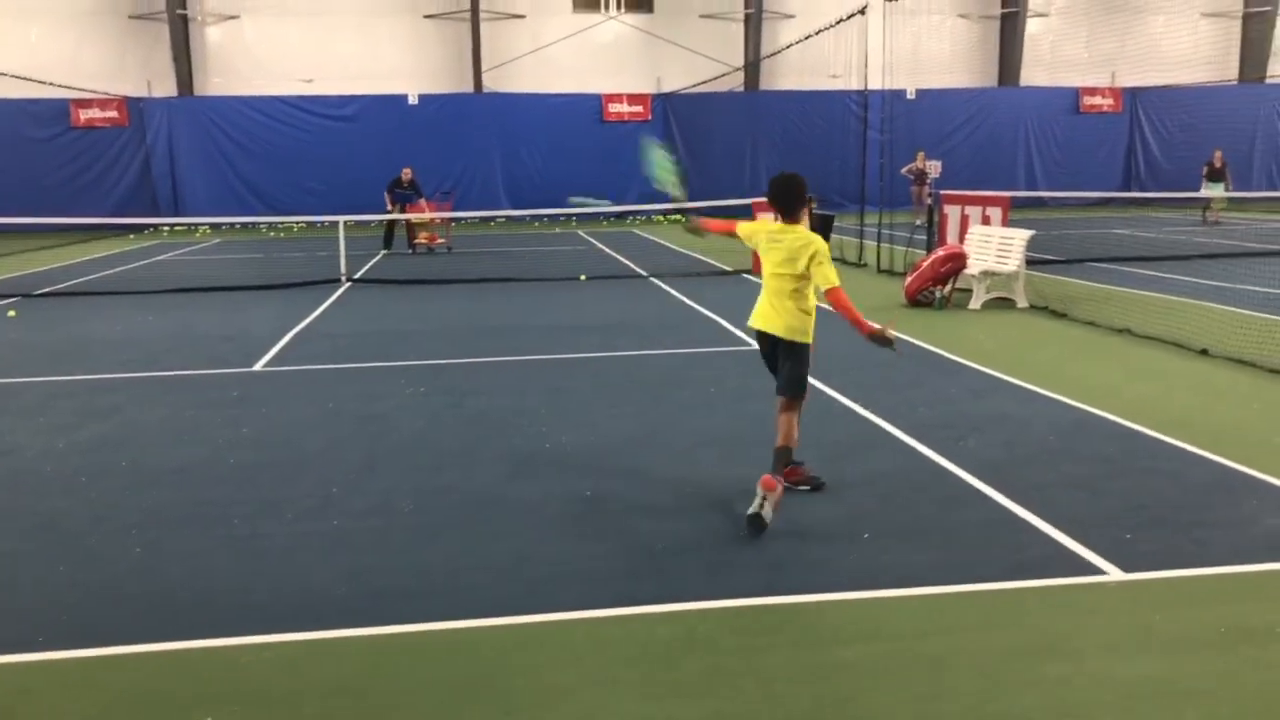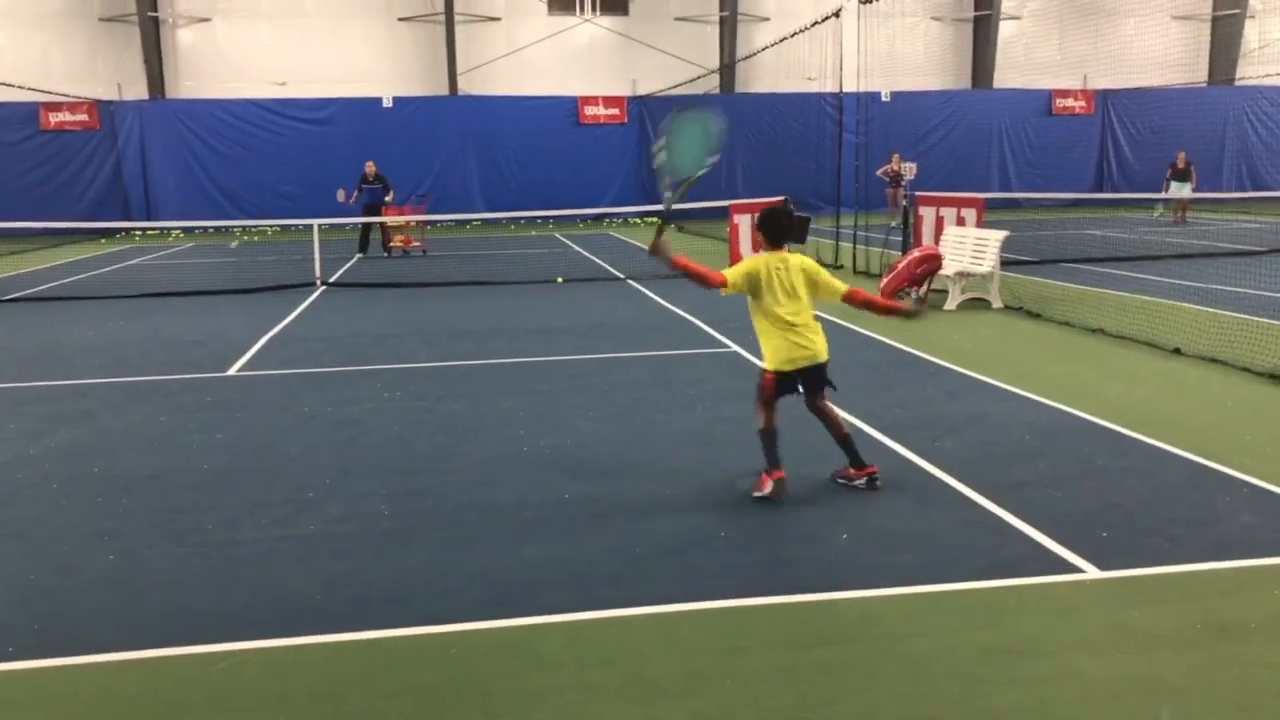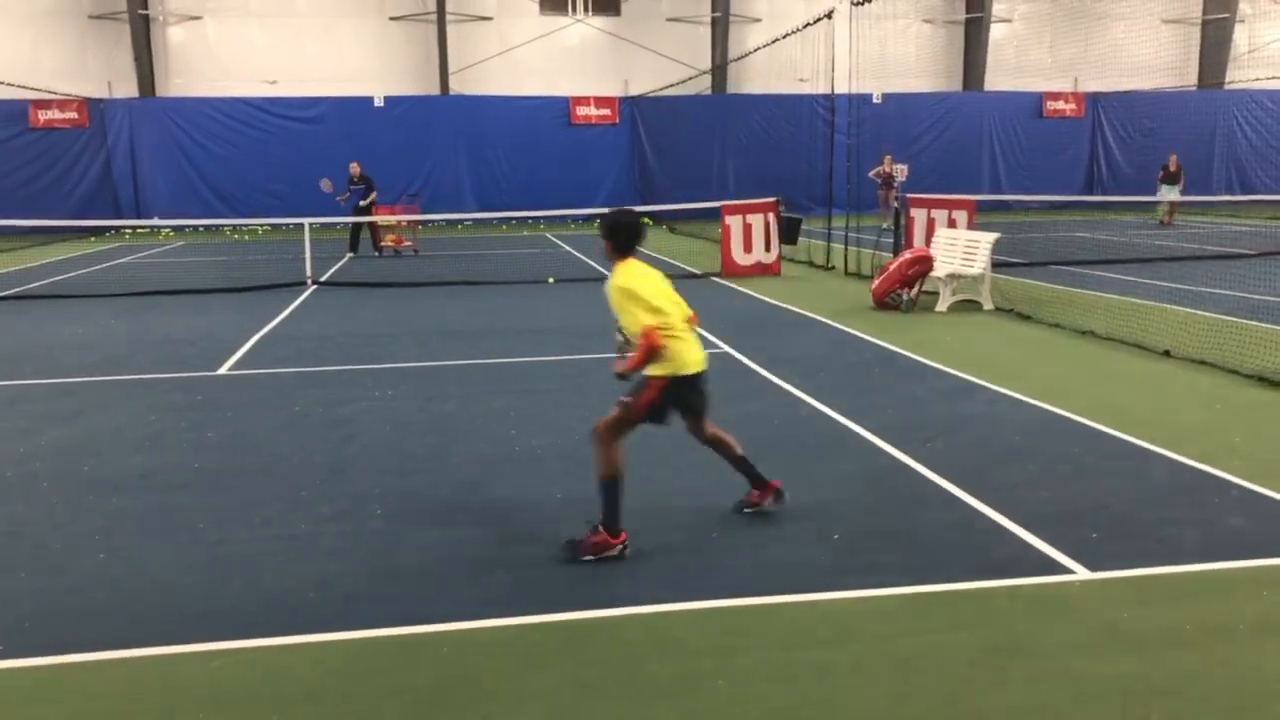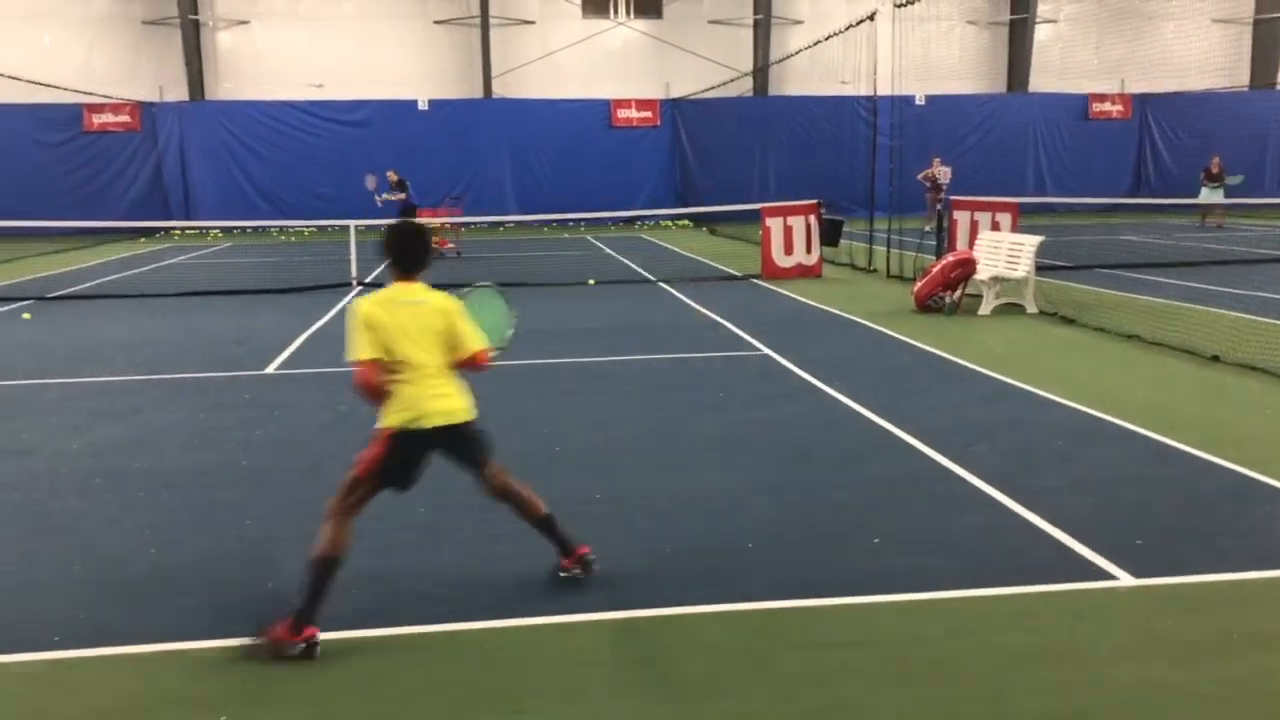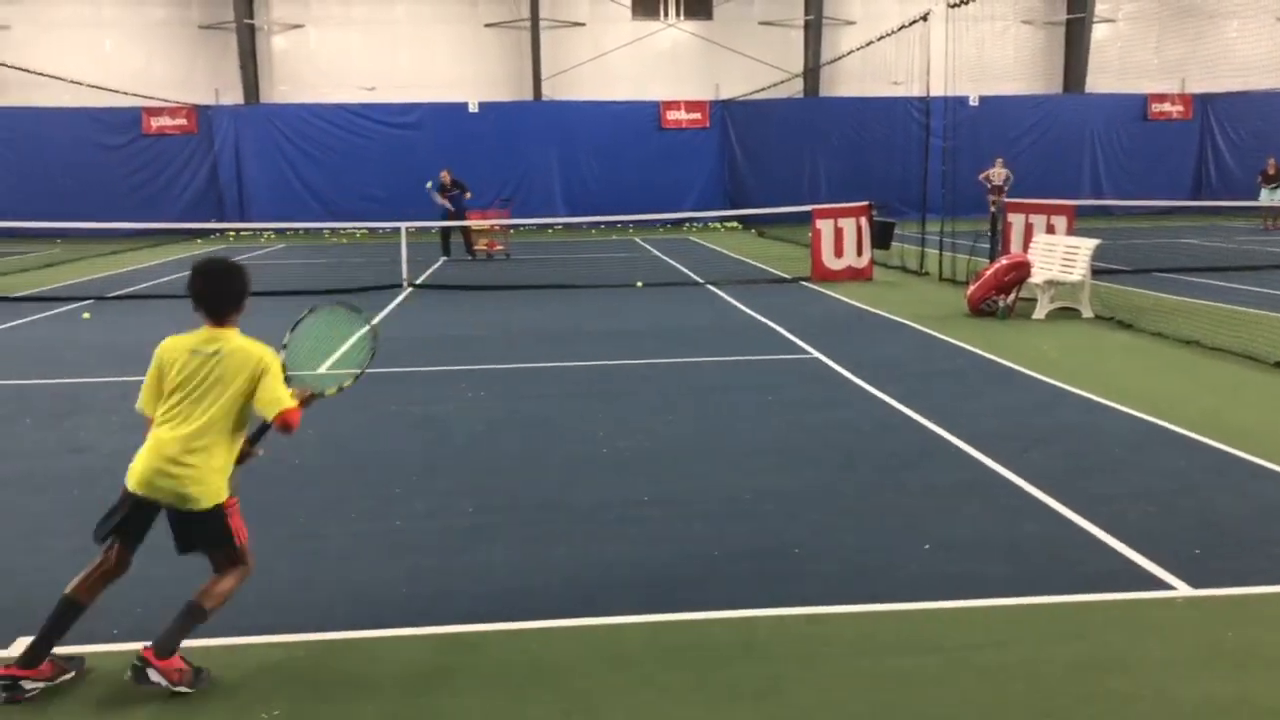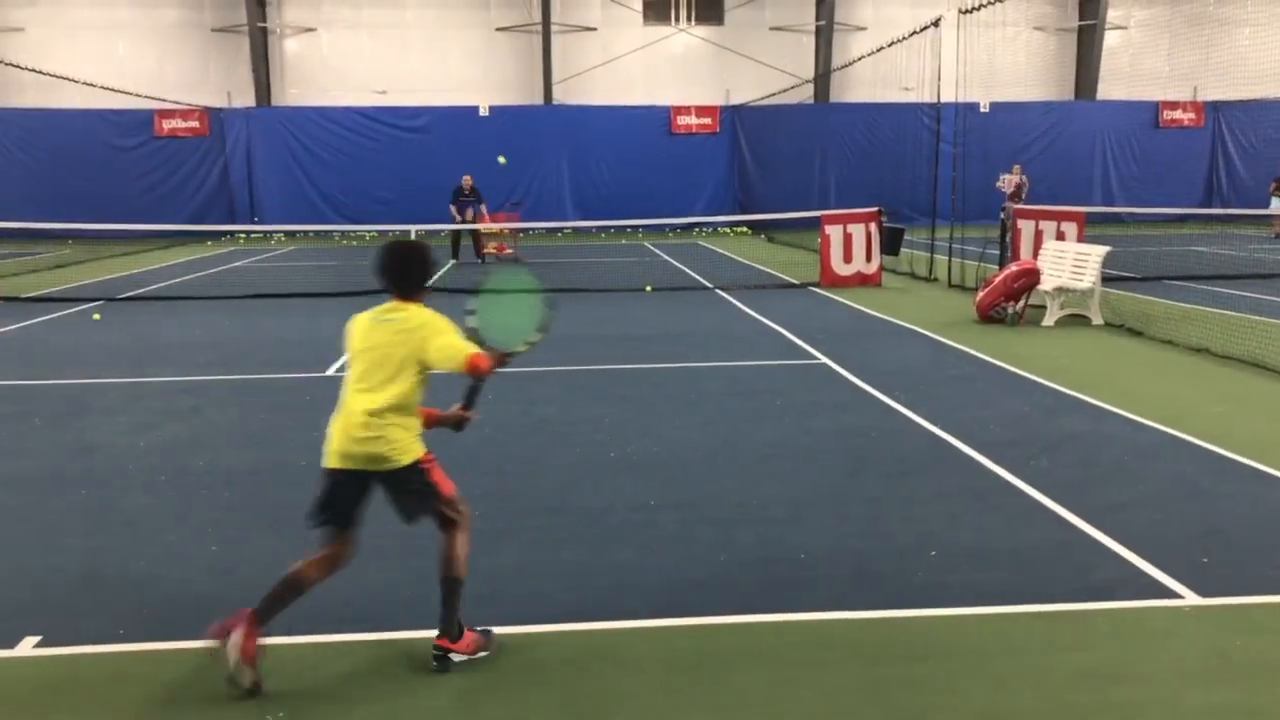
dt=0.5s
person 1, frame 1
left shoulder: (762, 232)
right shoulder: (813, 244)
left elbow: (731, 226)
right elbow: (832, 292)
left wrist: (700, 224)
right wrist: (867, 329)
left hip: (763, 326)
right hip: (794, 332)
left knee: (791, 396)
right knee: (788, 409)
left ankle: (786, 466)
right ankle: (771, 481)
person 1, frame 2
left shoulder: (754, 269)
right shoulder: (806, 266)
left elbow: (717, 281)
right elbow: (852, 297)
left wrist: (669, 257)
right wrist: (896, 307)
left hip: (782, 357)
right hip: (815, 352)
left knee: (765, 401)
right knee: (818, 404)
left ankle: (772, 473)
right ankle: (861, 468)
person 1, frame 3
left shoulder: (619, 284)
right shoulder: (650, 274)
left elbow: (651, 342)
right elbow: (689, 318)
left wrist: (629, 366)
left hip: (669, 368)
right hip: (692, 361)
left knee: (605, 434)
right knee: (700, 428)
left ankle: (611, 534)
right ankle: (764, 489)
person 1, frame 4
left shoulder: (365, 309)
right shoulder: (446, 306)
left elbow: (368, 380)
right elbow: (480, 359)
left wrist: (390, 403)
left hip: (405, 419)
right hip: (454, 413)
left knee: (340, 511)
right knee: (498, 483)
left ankle: (302, 625)
right ankle: (573, 553)
person 1, frame 5
left shoulder: (169, 350)
right shoulder: (259, 358)
left elbow: (155, 423)
right elbow: (287, 420)
right wrist: (300, 400)
left hip: (148, 474)
right hip: (201, 485)
left knee: (110, 564)
right knee: (235, 568)
right ankle: (163, 654)
person 1, frame 6
left shoulder: (358, 325)
right shoulder: (429, 325)
right elbow: (478, 365)
left wrist: (433, 417)
right wrist: (496, 357)
left hip: (343, 448)
right hip: (393, 451)
left knee: (333, 554)
right knee: (456, 521)
left ankle: (246, 628)
right ankle: (452, 639)
